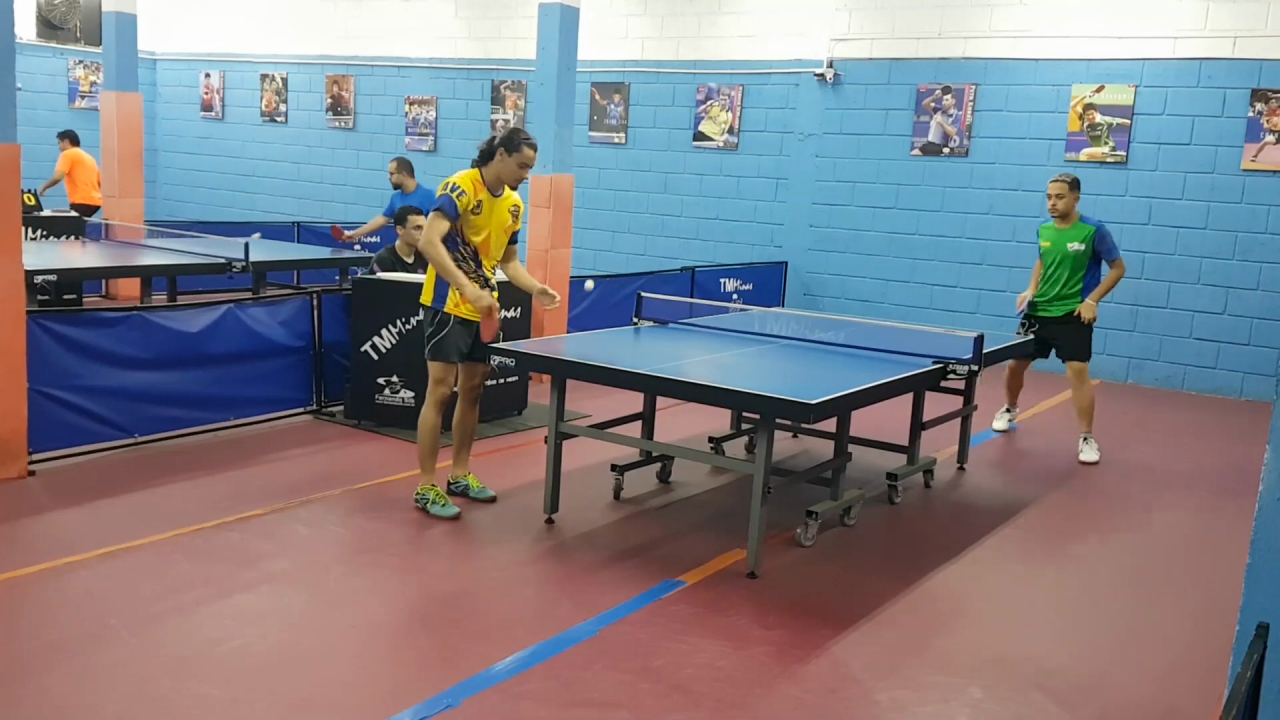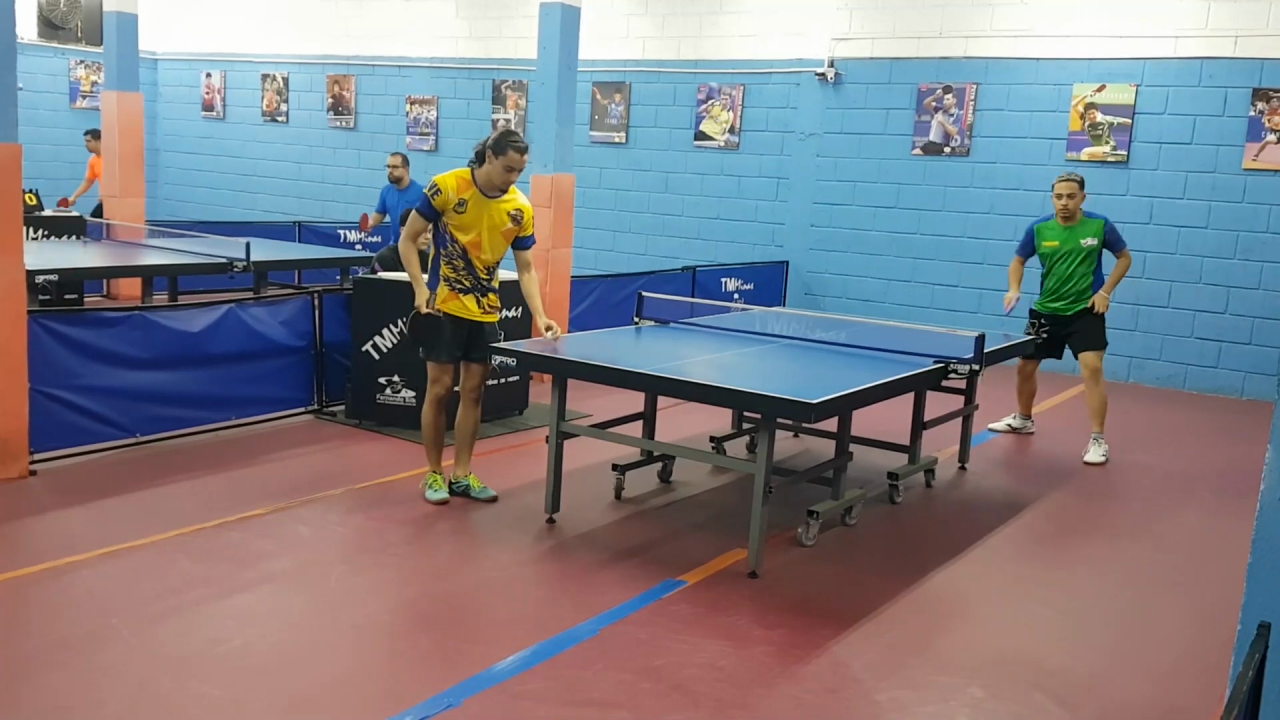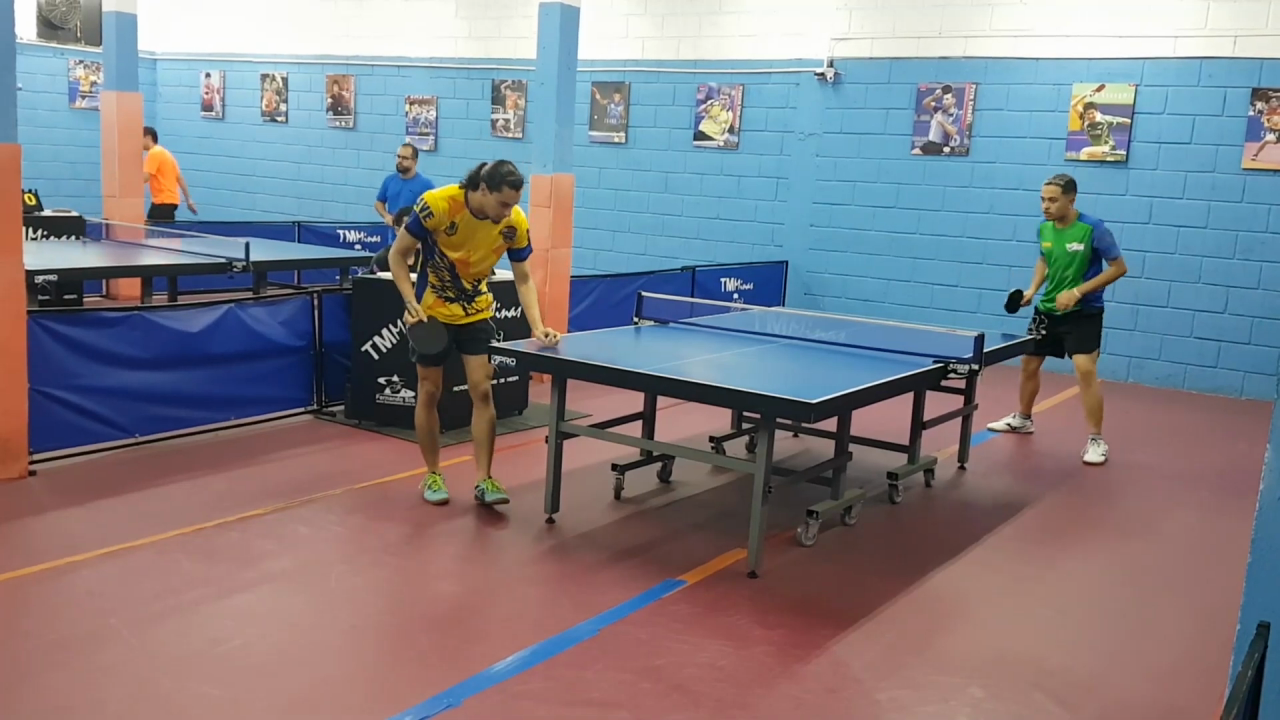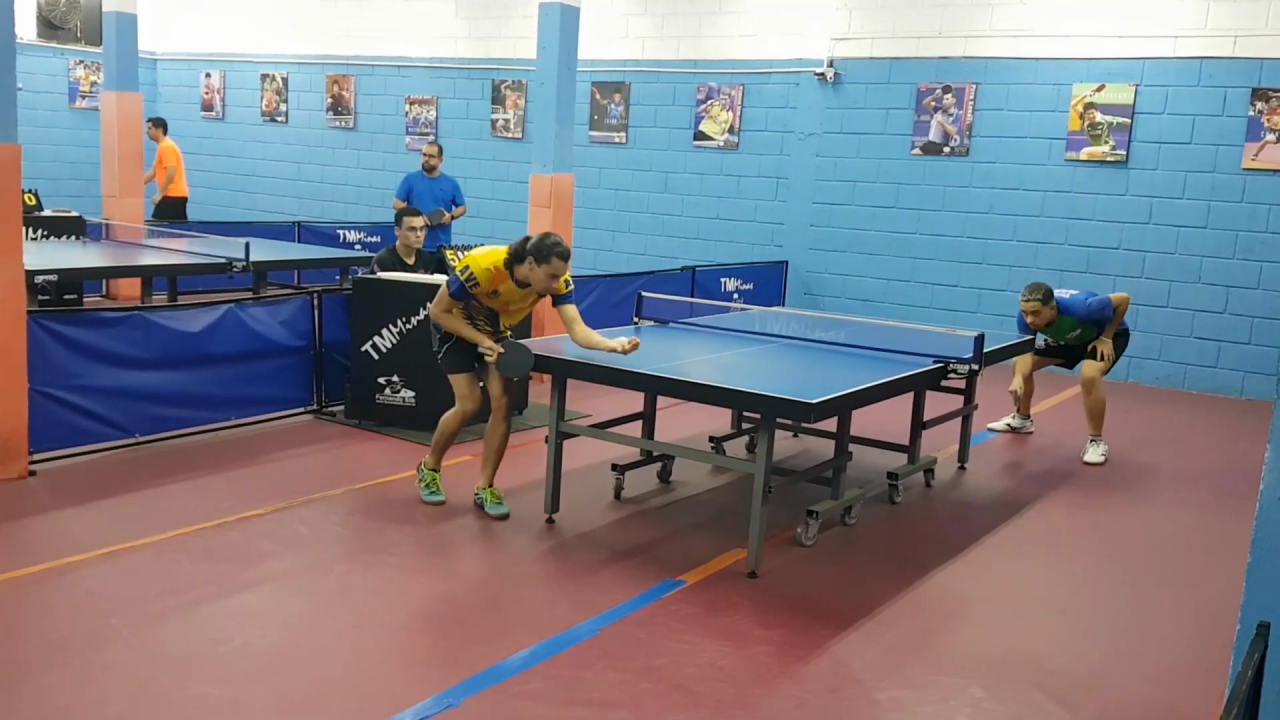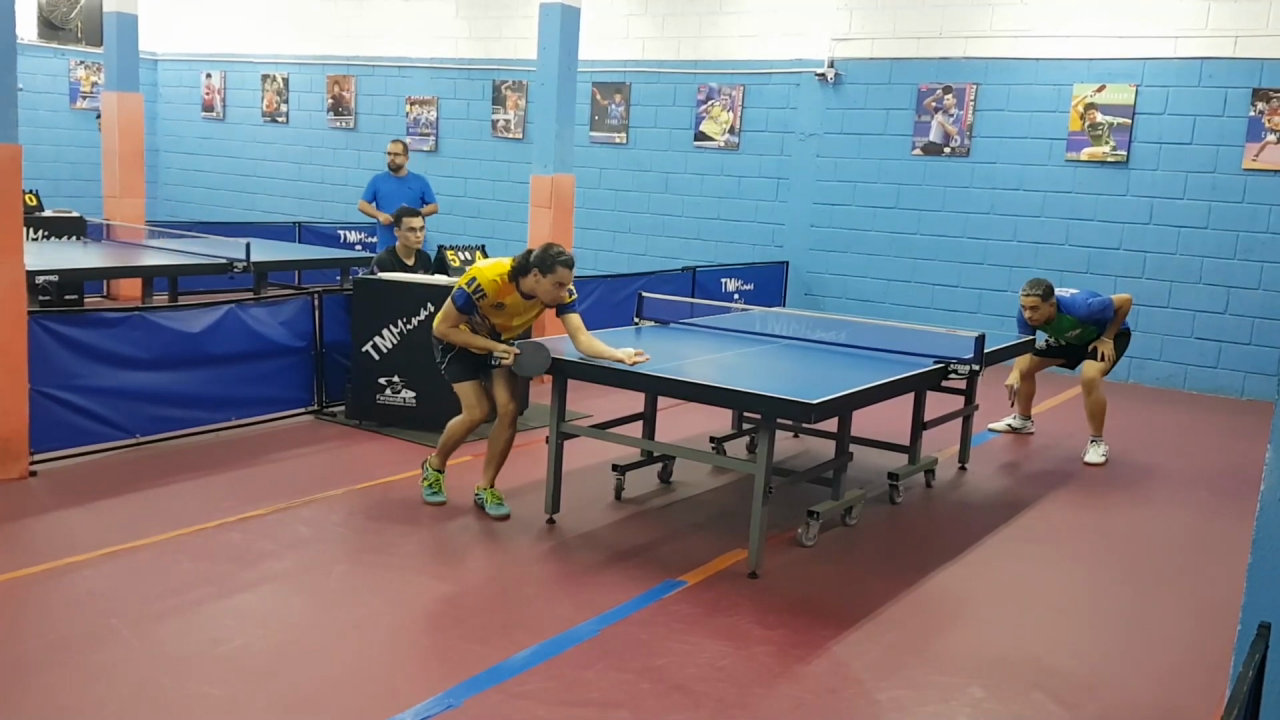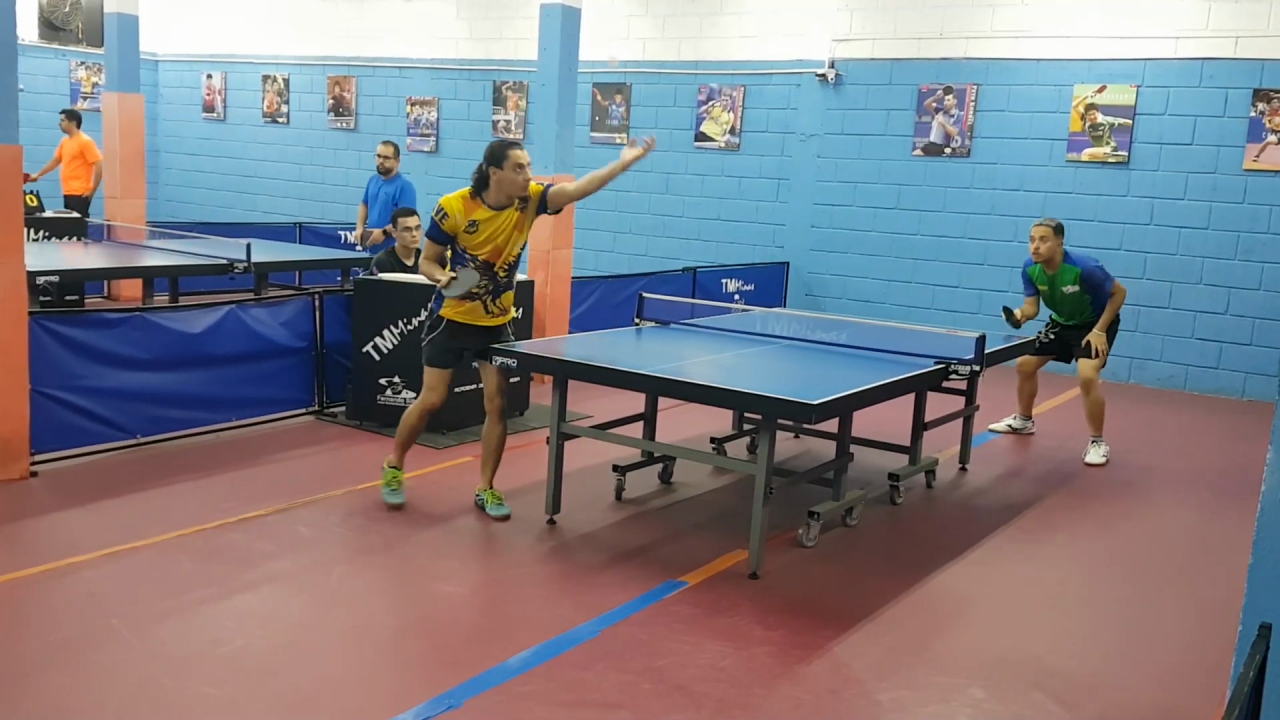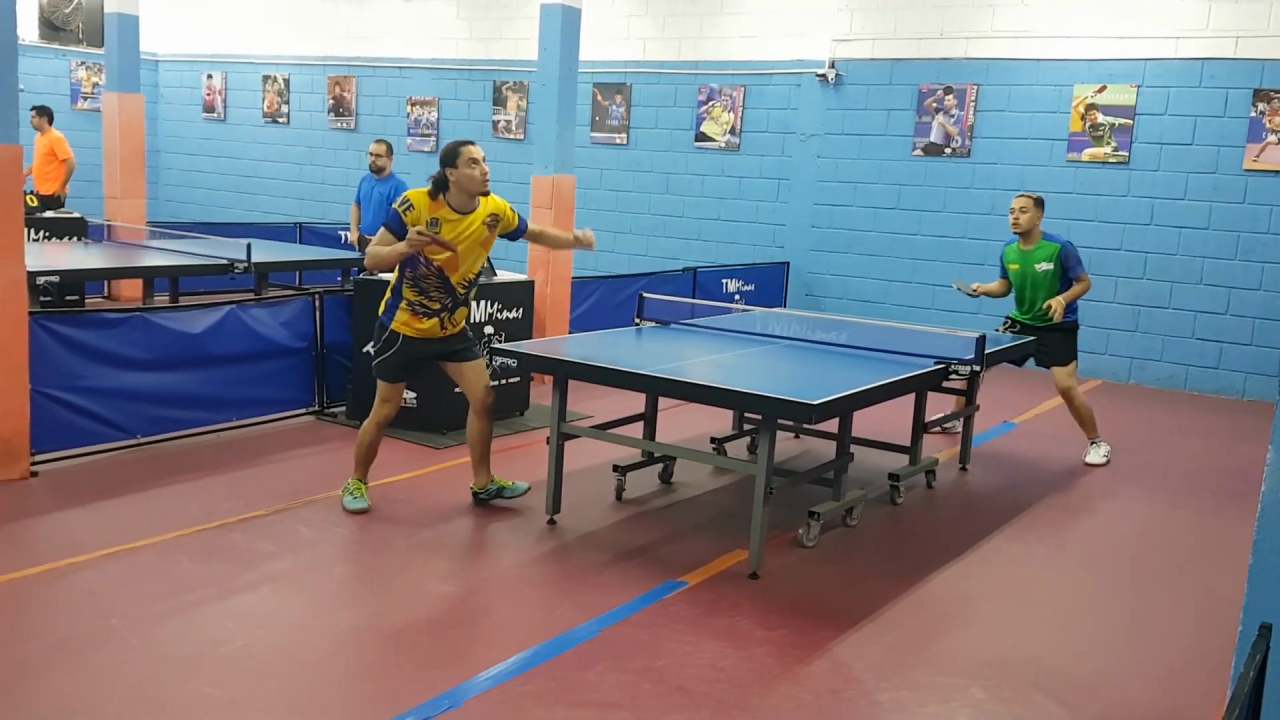
dt=0.7s
person 1, frame 1
left shoulder: (514, 204)
right shoulder: (459, 188)
right elbow: (429, 243)
left wrist: (535, 288)
right wrist: (467, 288)
left hip: (484, 310)
right hip: (448, 305)
left knee: (472, 391)
right knee: (440, 391)
left ankle: (460, 475)
right ankle: (426, 487)
person 1, frame 2
left shoulder: (520, 208)
right shoulder: (446, 187)
left elbow: (526, 269)
right elbow: (408, 240)
left wrist: (539, 316)
right wrist: (421, 290)
left hip: (485, 312)
right hip: (443, 308)
left knee: (473, 392)
right knee: (439, 390)
left ankle: (461, 474)
right ankle: (434, 473)
person 1, frame 3
left shoulder: (515, 223)
right shoulder: (436, 204)
left elbow: (523, 279)
right elbow: (397, 254)
left wrist: (537, 326)
right wrist: (410, 302)
left hip: (477, 314)
right hip: (432, 313)
left knee: (482, 391)
right knee: (429, 392)
left ankle: (484, 480)
right ankle: (432, 475)
person 1, frame 4
left shoulder: (556, 278)
right shoulder: (480, 266)
left elbow: (577, 328)
right elbow: (437, 311)
left wrist: (611, 344)
right wrist: (480, 340)
left hip: (496, 333)
right hip: (456, 330)
left knee: (502, 404)
right knee: (468, 404)
left ankle: (485, 487)
right ankle: (429, 467)
person 1, frame 5
left shoulder: (560, 289)
right shoulder: (485, 279)
left elbow: (581, 338)
right elbow: (443, 328)
left wrist: (618, 354)
right wrist: (494, 347)
left hip: (498, 343)
right hip: (457, 341)
left knee: (508, 410)
right knee: (476, 412)
left ankle: (486, 488)
right ankle: (433, 467)
person 1, frame 6
left shoulder: (533, 199)
right shoulder: (451, 208)
left elbow: (580, 188)
right elbow: (427, 261)
left wrist: (625, 163)
right wrist: (439, 275)
left hip: (500, 322)
right hip: (452, 318)
left knee: (497, 406)
right knee: (431, 399)
left ankle: (485, 490)
right ankle: (393, 465)
person 1, frame 7
left shoulder: (495, 212)
right shoulder: (415, 203)
left elbow: (540, 235)
right elbow: (372, 259)
left wrist: (574, 239)
right wrist: (406, 247)
left hip: (453, 328)
right hip: (402, 327)
left knee: (483, 399)
right knee: (384, 411)
left ankle: (483, 483)
right ankle: (357, 482)
person 2, frame 1
left shoulder: (1094, 231)
right shoulder: (1044, 230)
left elbow: (1118, 268)
left wrist: (1092, 300)
right wrist: (1031, 289)
left hip: (1073, 314)
right hip: (1038, 311)
left knee: (1078, 371)
right knee: (1015, 364)
left ankle: (1087, 438)
right ankle: (1009, 409)
person 2, frame 2
left shoulder: (1101, 225)
right shoulder: (1038, 228)
left elbow: (1125, 257)
right elbow: (1017, 261)
left wrist: (1106, 291)
right wrist: (1013, 290)
left hip: (1086, 311)
right hip: (1046, 312)
left knee: (1092, 369)
right knee: (1025, 367)
left ankle: (1097, 440)
right ankle: (1023, 419)
person 2, frame 3
left shoulder: (1093, 228)
right shoulder: (1044, 228)
left elbow: (1119, 268)
left wrist: (1077, 292)
right wrist: (1033, 288)
left hip: (1084, 312)
right hip: (1048, 310)
left knee: (1085, 370)
right knee: (1029, 366)
left ankle: (1097, 440)
right ankle: (1023, 419)
person 2, frame 4
left shoulder: (1079, 309)
right shoulder: (1026, 317)
left elbow: (1124, 299)
right elbow: (1026, 354)
left wrist: (1106, 338)
right wrist: (1018, 379)
left hip: (1109, 334)
right hip: (1069, 338)
left knee: (1089, 375)
right knee: (1019, 366)
left ankle: (1096, 441)
right ankle: (1022, 420)
person 2, frame 5
left shoulder: (1080, 308)
right shoulder: (1026, 314)
left elbow: (1126, 300)
left wrist: (1107, 338)
right wrist: (1015, 373)
left hip: (1110, 334)
right hip: (1069, 337)
left knee: (1090, 377)
right knee: (1025, 368)
left ankle: (1097, 442)
right ankle: (1023, 420)
person 2, frame 6
left shoulder: (1085, 268)
right shoulder: (1030, 268)
left elbow: (1119, 293)
right elbow: (1032, 306)
left wrist: (1098, 331)
right wrist: (1022, 314)
left hip: (1095, 324)
right hip: (1062, 323)
left knee: (1087, 377)
right knee: (1025, 364)
left ankle: (1098, 442)
right ankle: (1023, 421)
person 2, frame 7
left shoulder: (1061, 248)
right shoulder: (1009, 250)
left elbow: (1083, 283)
left wrist: (1062, 299)
right wrist: (984, 289)
left hip: (1058, 326)
right hip: (1021, 322)
left knee: (1066, 386)
left ankle: (1097, 443)
right ankle: (953, 420)
